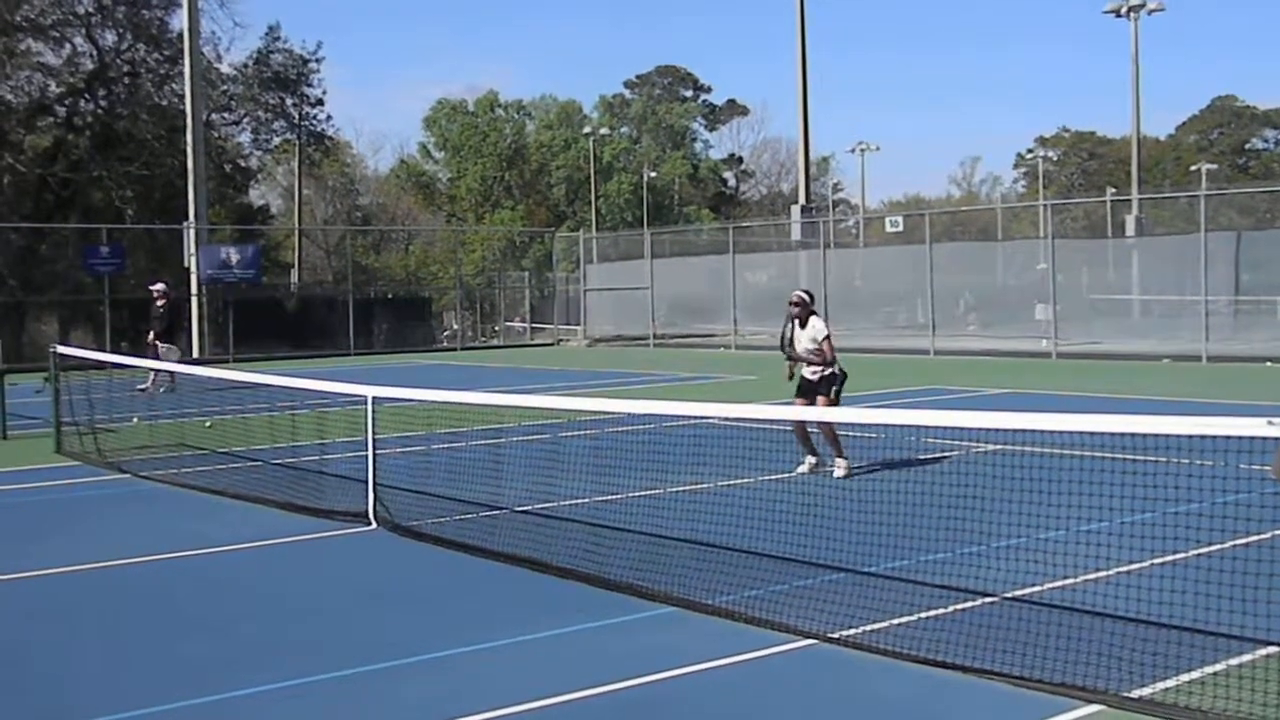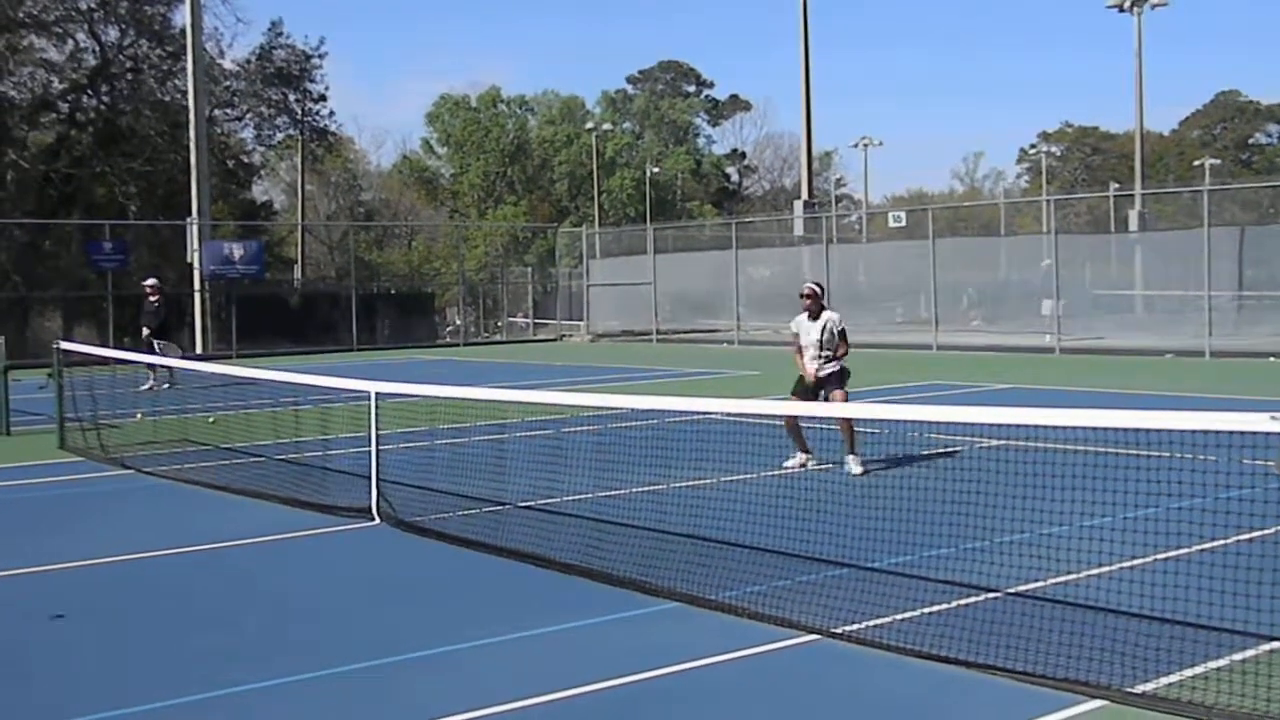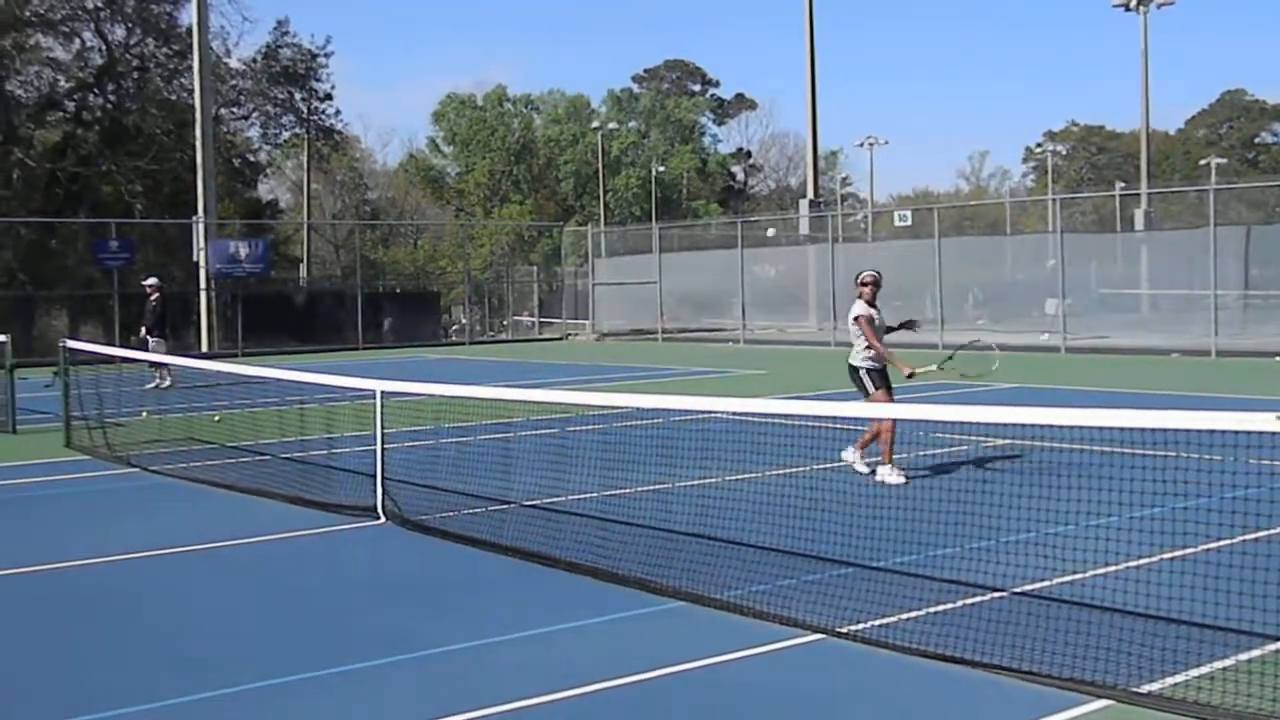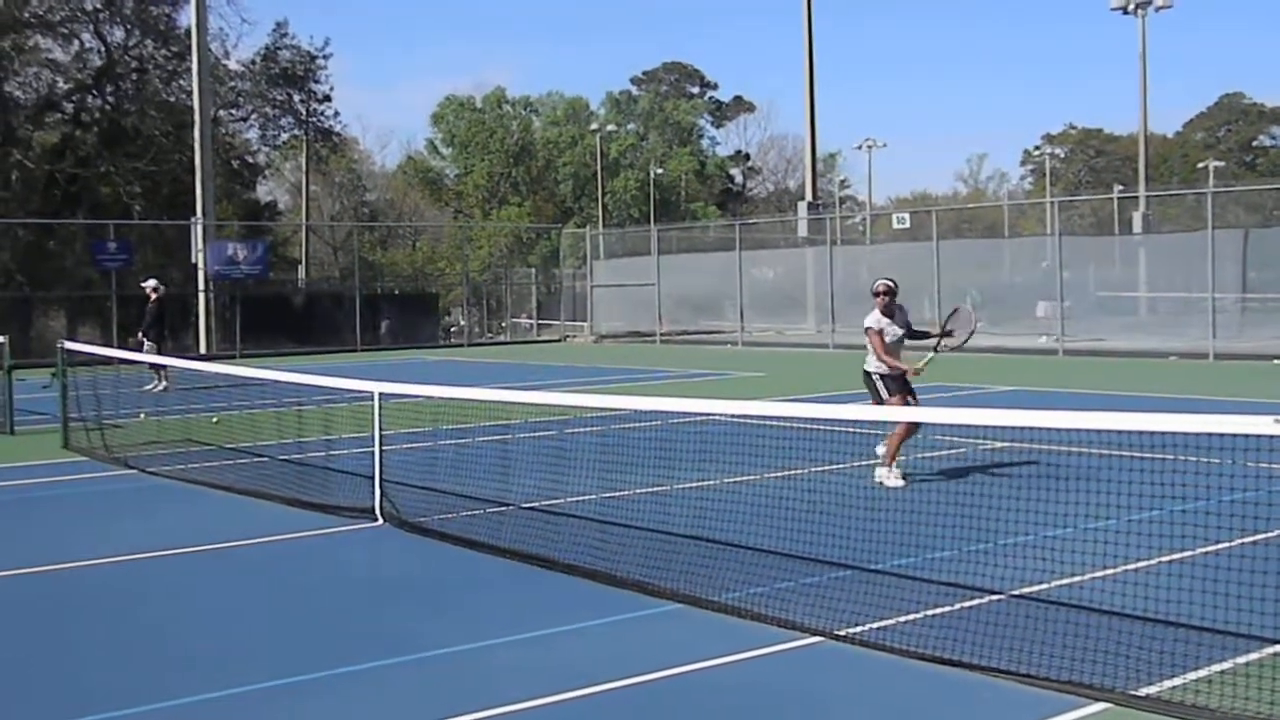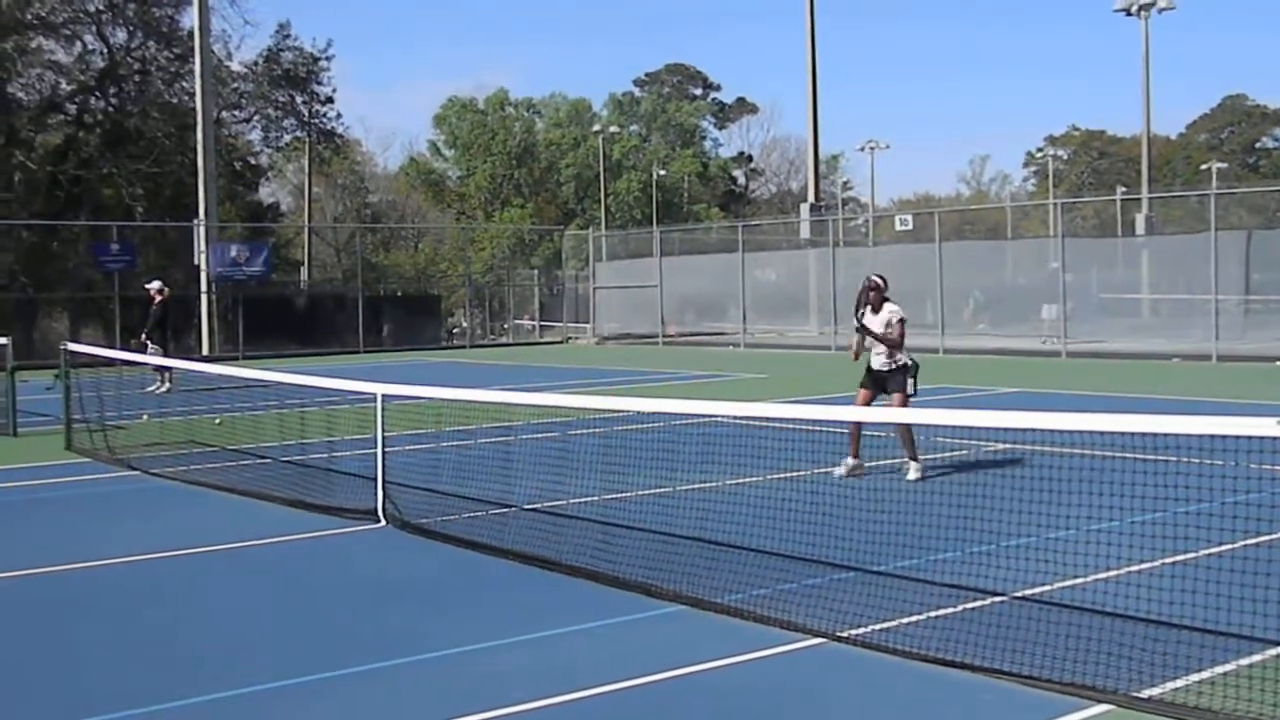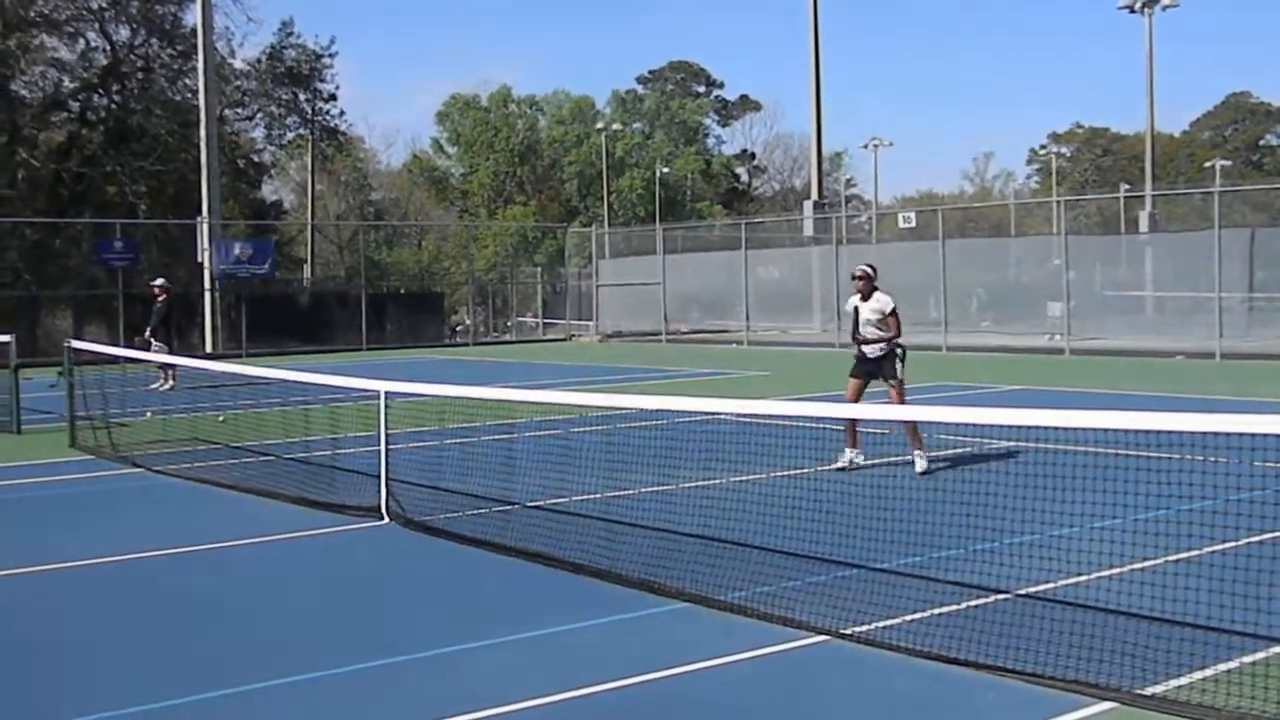
dt=0.5s
person 1, frame 1
left shoulder: (818, 326)
right shoulder: (792, 325)
left elbow: (830, 359)
left wrist: (803, 359)
right wrist: (791, 366)
left hip: (828, 376)
right hip: (807, 378)
right knee: (796, 419)
left ankle: (841, 460)
right ankle: (812, 458)
person 1, frame 2
left shoulder: (833, 319)
right shoulder: (798, 321)
left elbow: (844, 349)
right elbow: (797, 353)
left wrist: (830, 359)
right wrist: (806, 371)
left hip: (832, 374)
right hip: (808, 376)
right knee: (789, 418)
left ankle: (851, 457)
right ankle: (803, 454)
person 1, frame 3
left shoulder: (872, 307)
right shoulder: (860, 311)
right elbow: (875, 344)
left wrist: (900, 326)
right wrist: (901, 366)
left hip: (876, 368)
right hip: (862, 369)
left knee: (886, 419)
right knee: (889, 417)
left ankle: (854, 452)
right ankle: (886, 467)
person 1, frame 4
left shoulder: (899, 311)
right shoulder: (872, 321)
left elbow: (909, 334)
right elbow: (882, 356)
left wrist: (935, 334)
right wrist: (904, 367)
left hip: (897, 374)
right hip: (877, 375)
left knee: (915, 420)
right knee: (905, 421)
left ankle: (887, 447)
right ankle: (885, 469)
person 1, frame 5
left shoulder: (894, 311)
right shoulder: (862, 313)
left elbow: (898, 343)
right elbow: (858, 343)
left wrist: (872, 333)
right wrist: (855, 352)
left hip: (898, 369)
right hip: (875, 370)
left ankle: (914, 463)
right ankle: (853, 461)
person 1, frame 6
left shoulder: (883, 300)
right shoulder: (852, 302)
left elbow: (896, 332)
left wrist: (871, 340)
right wrist: (857, 346)
left hip: (887, 356)
right hip: (865, 357)
left knee: (899, 405)
right knee: (849, 402)
left ankle: (918, 452)
right ankle: (851, 452)
